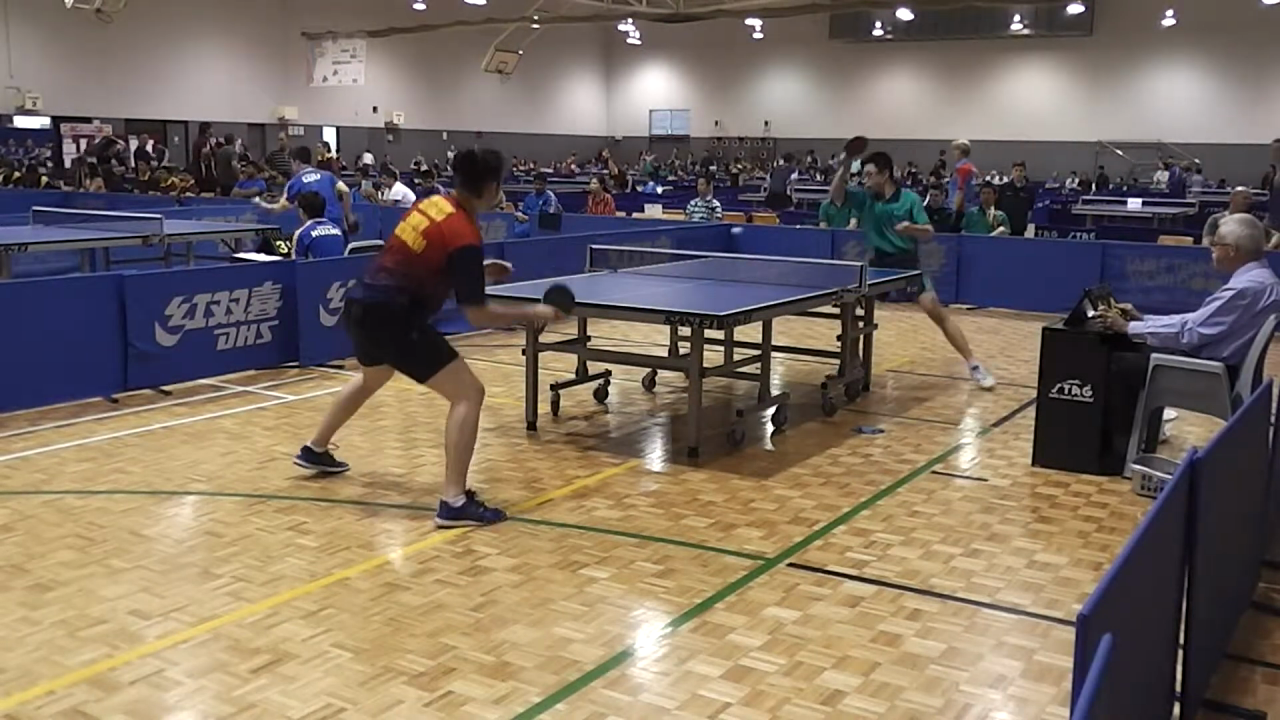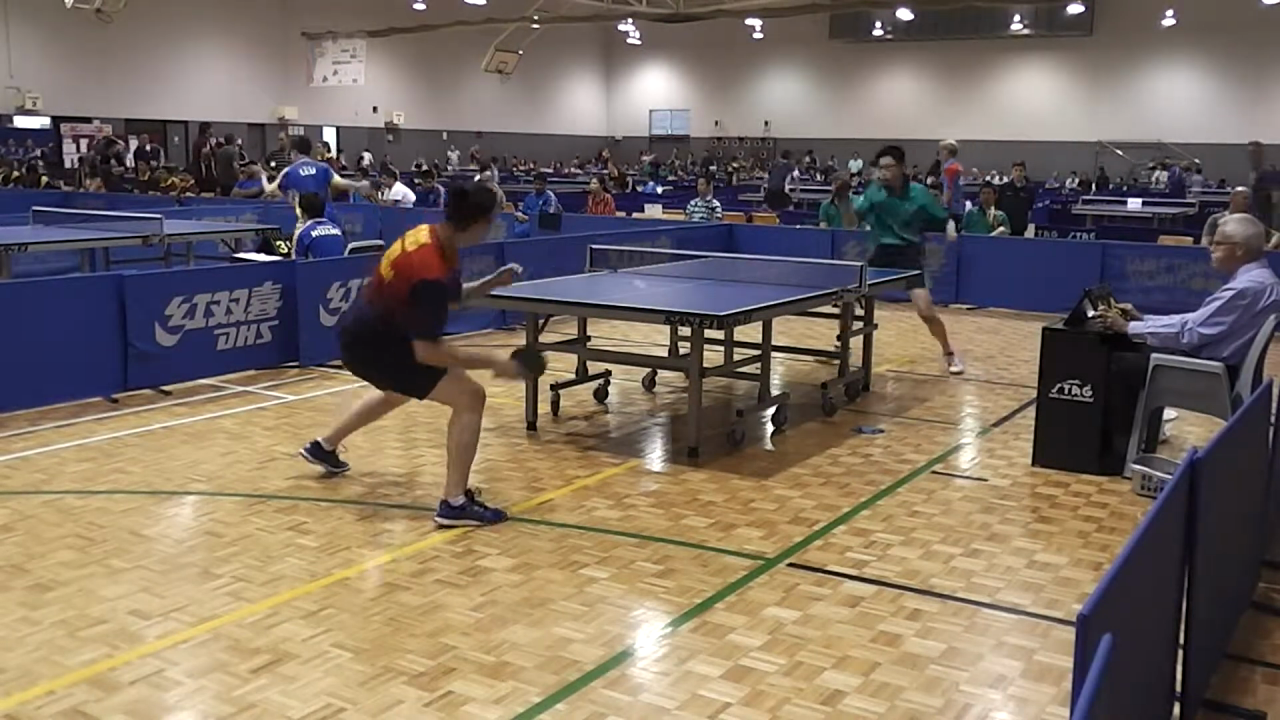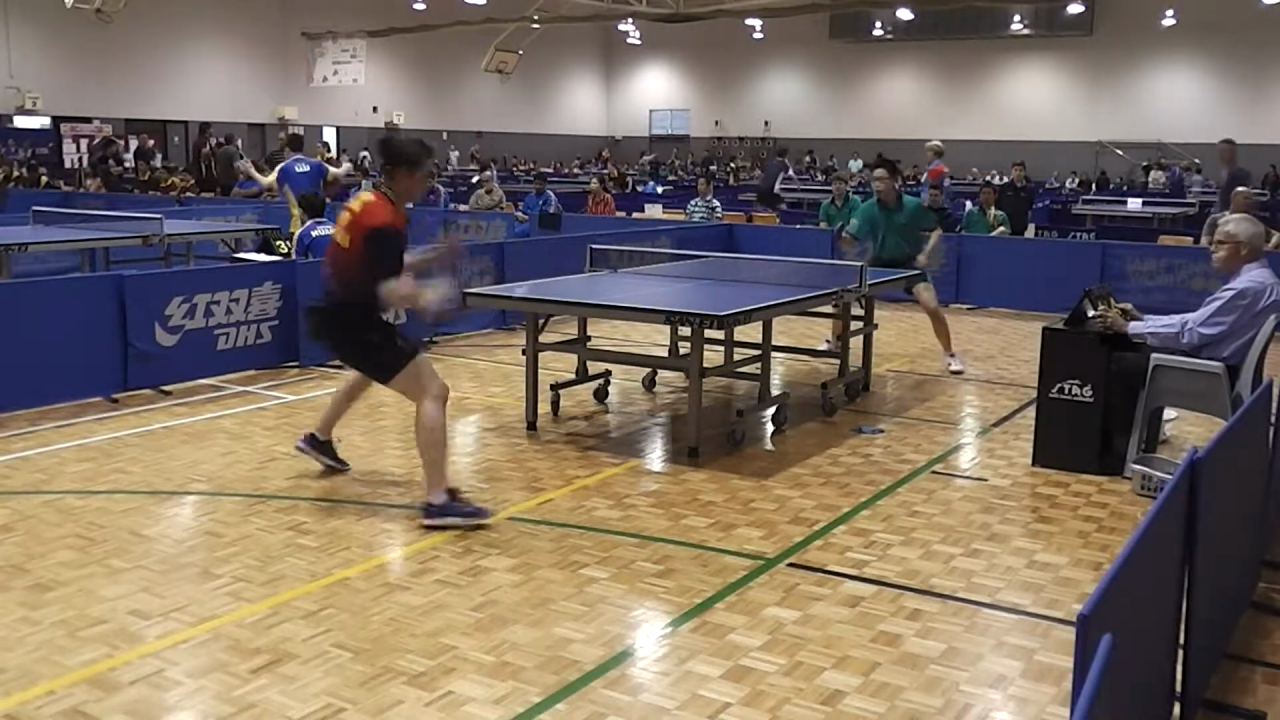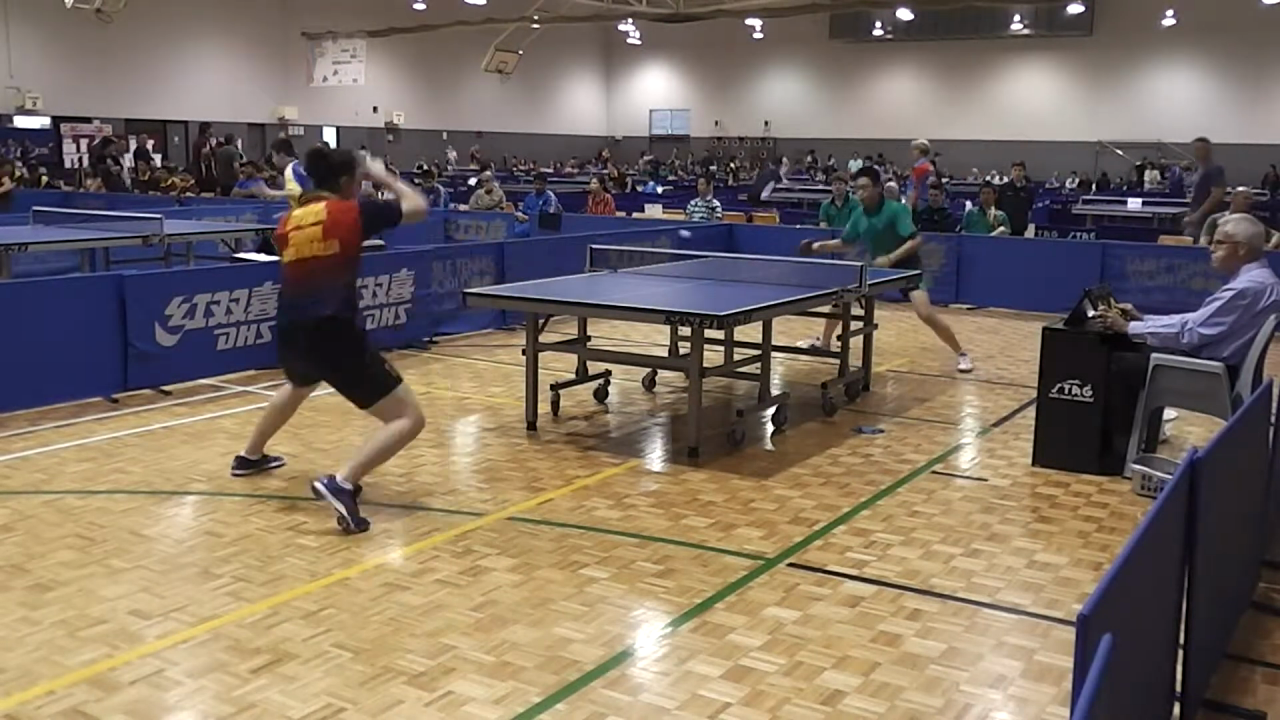
dt=0.2s
person 1, frame 1
left shoulder: (434, 203)
right shoulder: (463, 238)
right elbow: (477, 314)
left wrist: (482, 269)
right wrist: (533, 314)
left hip: (363, 307)
right hip: (388, 320)
left knee: (373, 376)
right knee: (468, 392)
left ankle: (315, 450)
right ankle: (454, 501)
person 1, frame 2
left shoulder: (435, 239)
right shoulder: (428, 272)
left elbow: (449, 295)
right elbow: (429, 350)
left wrist: (490, 283)
right wrist: (491, 361)
left hip: (364, 335)
right hip: (372, 345)
left knee: (399, 392)
right knee: (470, 398)
left ankle: (323, 447)
right ankle: (455, 502)
person 1, frame 3
left shoulder: (368, 202)
right shoulder: (384, 220)
right elbow: (389, 290)
left wrist: (432, 258)
right wrist: (424, 297)
left hip: (334, 311)
right hip: (351, 320)
left knee: (369, 370)
right knee: (432, 391)
left ankle: (318, 438)
right ankle: (439, 500)
person 1, frame 4
left shoulder: (288, 221)
right shoulder: (353, 211)
right elbow: (416, 207)
right wrist: (383, 175)
left hip: (293, 335)
right hip: (337, 338)
left knee: (299, 387)
right knee: (408, 419)
left ankle: (250, 455)
right ankle: (341, 482)
person 2, frame 1
left shoulder: (1248, 288)
right shoulder: (1258, 279)
left elbow: (1189, 332)
right elbow: (1197, 320)
left wrist: (1128, 327)
right wrist: (1142, 318)
right hip: (1216, 365)
left knee: (1120, 364)
right knee: (1142, 352)
left ankle: (1123, 447)
right ankle: (1140, 440)
person 2, frame 2
left shoulder: (1248, 288)
right shoulder: (1257, 279)
left elbow: (1190, 331)
right elbow: (1197, 320)
left wrist: (1128, 327)
right wrist: (1143, 318)
right hip: (1215, 364)
left knee: (1120, 364)
right knee: (1141, 352)
right ankle: (1140, 438)
person 2, frame 3
left shoulder: (1248, 288)
right shoulder: (1257, 279)
left elbow: (1189, 331)
right elbow: (1197, 320)
left wrist: (1128, 327)
right wrist: (1143, 318)
right hip: (1216, 365)
left knee: (1120, 364)
right knee: (1142, 352)
left ankle: (1123, 447)
person 2, frame 4
left shoulder: (1248, 288)
right shoulder: (1257, 279)
left elbow: (1190, 331)
right elbow: (1197, 320)
left wrist: (1128, 327)
right wrist: (1142, 318)
left knee: (1120, 364)
right knee: (1142, 352)
left ankle: (1123, 445)
person 3, frame 1
left shoulder: (909, 199)
right shoulder: (867, 196)
left elbow: (928, 232)
right elbow: (835, 194)
left wrist: (913, 229)
right wrist: (844, 169)
left hip: (907, 262)
right hip: (880, 262)
left knee: (937, 314)
left ankle: (974, 365)
person 3, frame 2
left shoulder: (921, 195)
right shoulder: (875, 193)
left elbow: (946, 219)
right elbow: (853, 219)
left wrist: (951, 232)
left hip: (910, 256)
right hip: (882, 256)
left knee: (926, 312)
left ankle: (949, 355)
person 3, frame 3
left shoulder: (913, 206)
right shoulder: (868, 209)
left elbow: (935, 230)
right elbow: (853, 237)
left wrist: (925, 253)
right wrist: (843, 236)
left hip: (909, 263)
right hip: (881, 262)
left knee: (931, 306)
left ankle: (950, 355)
person 3, frame 4
left shoulder: (896, 210)
right shoulder: (859, 215)
left elbow: (915, 241)
right elbow: (844, 243)
left wrist: (890, 258)
right wrist: (819, 245)
left hip: (904, 267)
right hip: (876, 268)
left knee: (926, 314)
left ankle: (960, 354)
right ankle: (825, 340)
